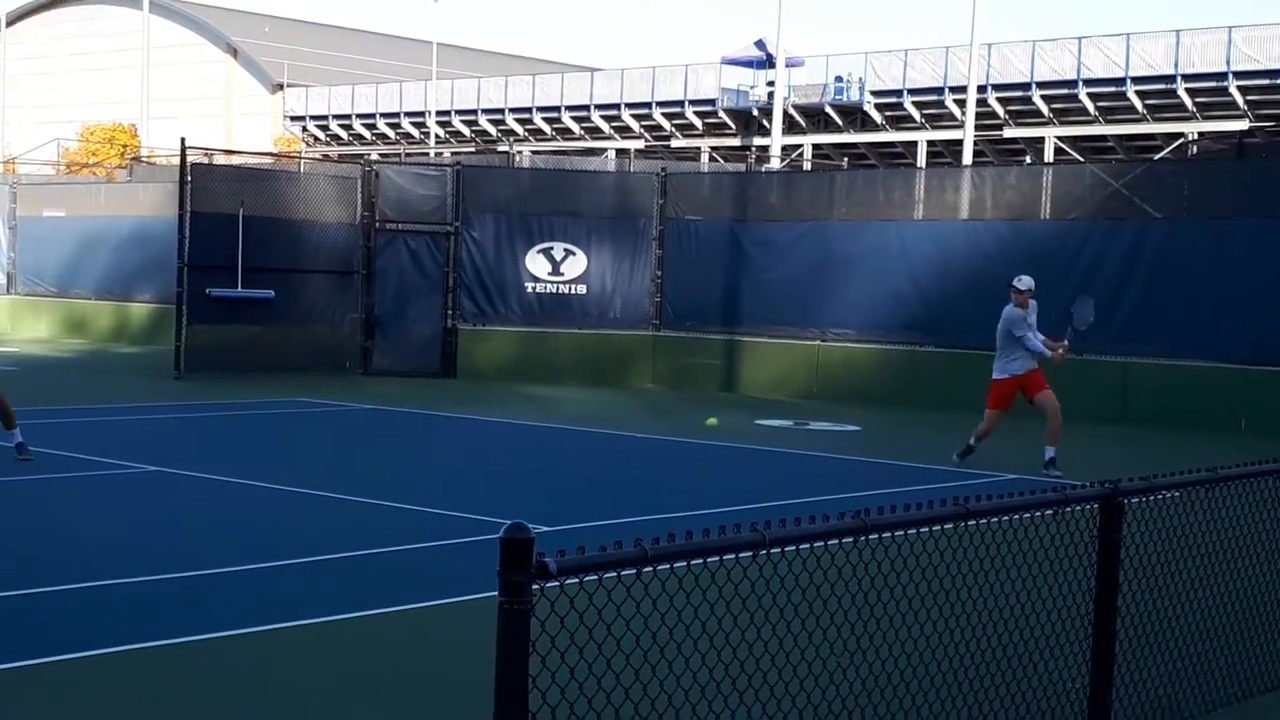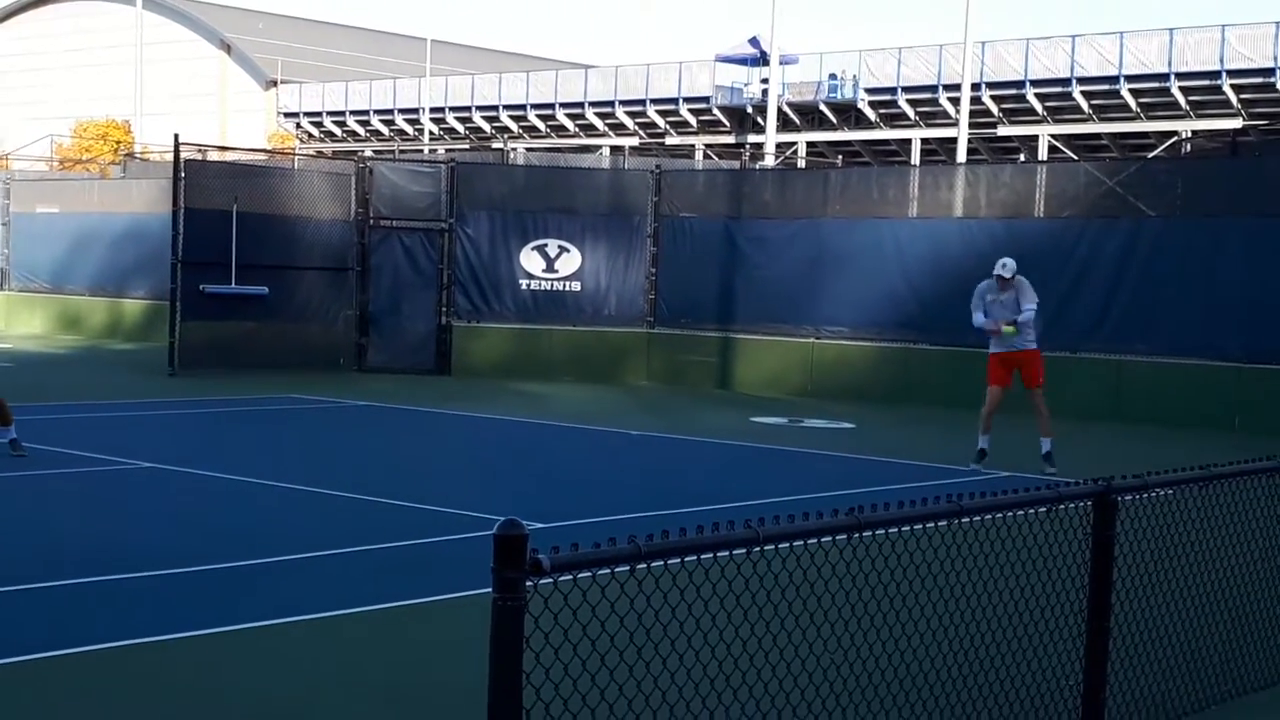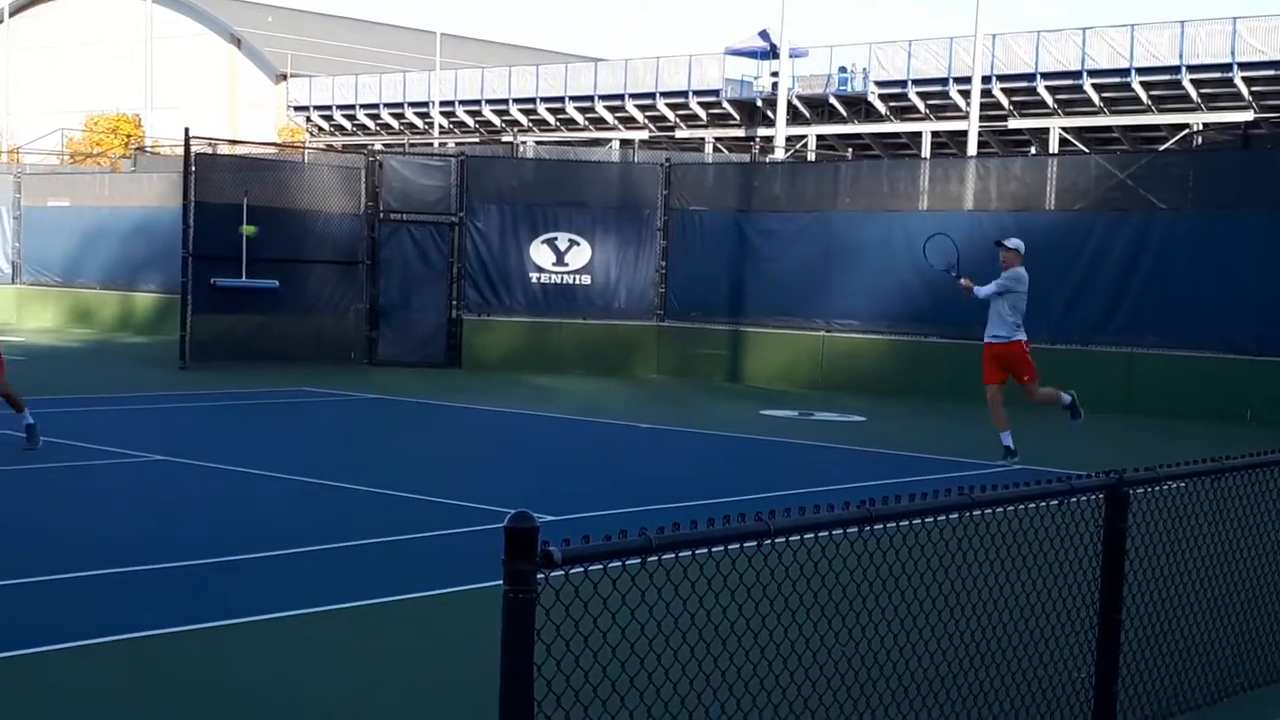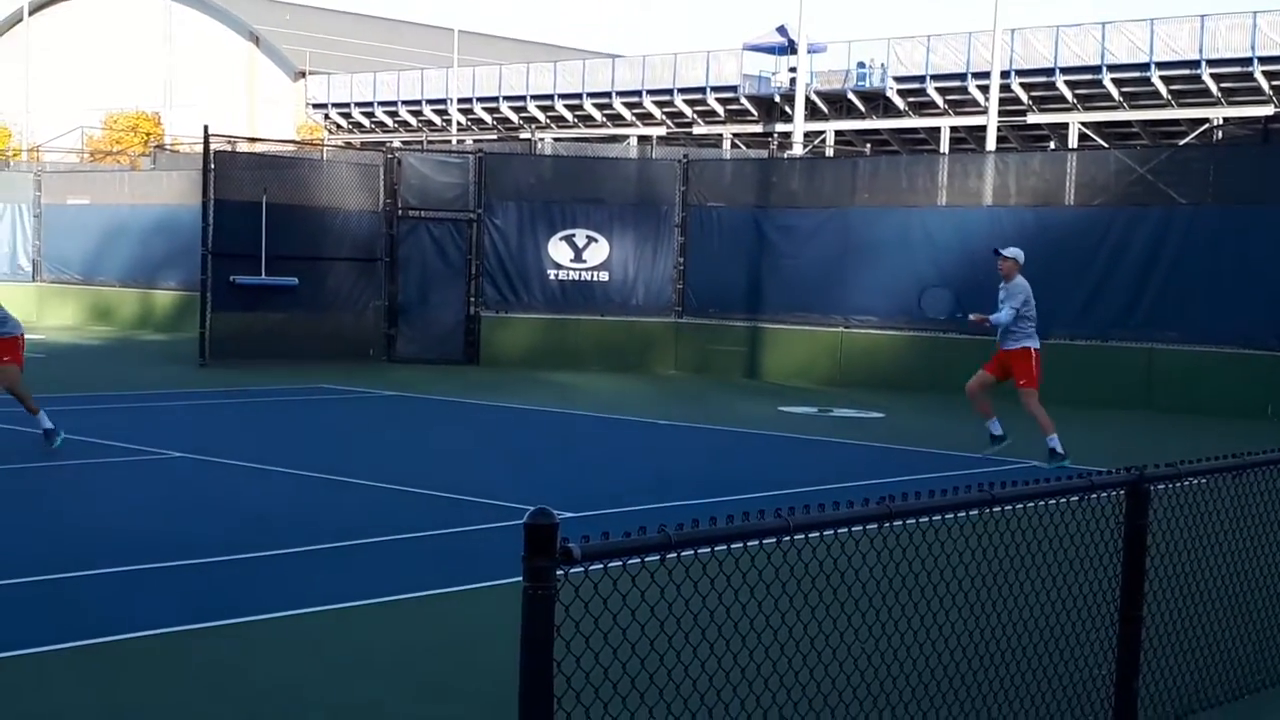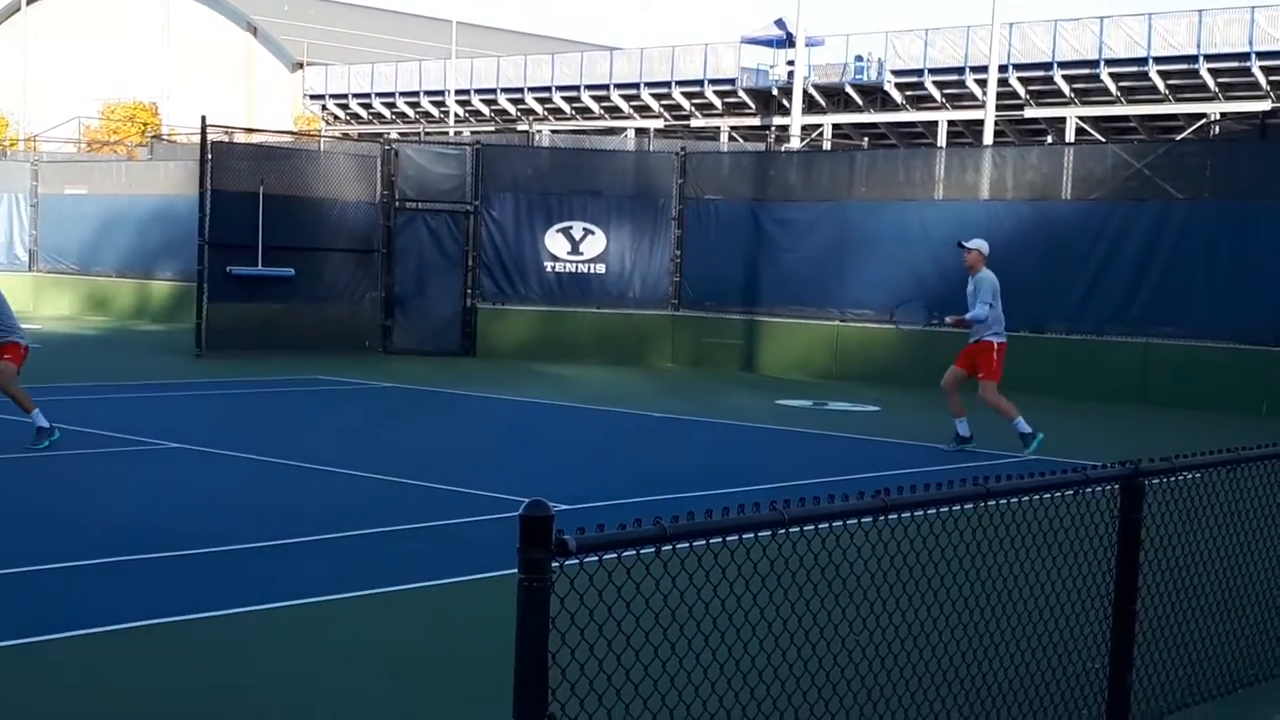
dt=0.2s
person 1, frame 1
left shoulder: (1032, 307)
right shoulder: (1011, 314)
right elbow: (1029, 343)
left wrist: (1053, 345)
right wrist: (1049, 354)
left hip: (1030, 372)
right hip: (1005, 375)
left knee: (1054, 410)
right knee: (988, 427)
left ankle: (1050, 461)
right ankle: (971, 446)
person 1, frame 2
left shoulder: (1022, 285)
right shoulder: (983, 288)
left elbow: (1030, 314)
right elbow: (977, 319)
left wrist: (1009, 322)
right wrist: (990, 326)
left hip: (1027, 351)
right hip: (999, 353)
left knee: (1039, 403)
right knee: (990, 405)
left ankle: (1047, 454)
right ankle: (982, 450)
person 1, frame 3
left shoulder: (1016, 274)
right shoulder: (1006, 274)
left elbow: (985, 293)
left wrist: (970, 287)
right wrist: (973, 288)
left hip: (1013, 342)
right hip: (992, 344)
left knee: (1034, 396)
right knee: (993, 400)
left ankle: (1068, 399)
right ankle: (1009, 449)
person 1, frame 4
left shoulder: (1018, 286)
right shoulder: (1005, 286)
left elbow: (1006, 318)
left wrist: (983, 319)
right wrist: (987, 319)
left hip: (1024, 350)
right hip: (1005, 350)
left knee: (1030, 403)
right knee: (972, 388)
left ankle: (1058, 452)
right ankle: (997, 434)
person 1, frame 5
left shoulder: (985, 278)
right shoulder: (973, 279)
left elbow: (982, 313)
left wrist: (958, 320)
right wrist: (963, 321)
left hip: (991, 342)
right hip: (975, 343)
left knee: (987, 395)
right knee: (947, 384)
left ankle: (1027, 433)
right ankle: (964, 435)
